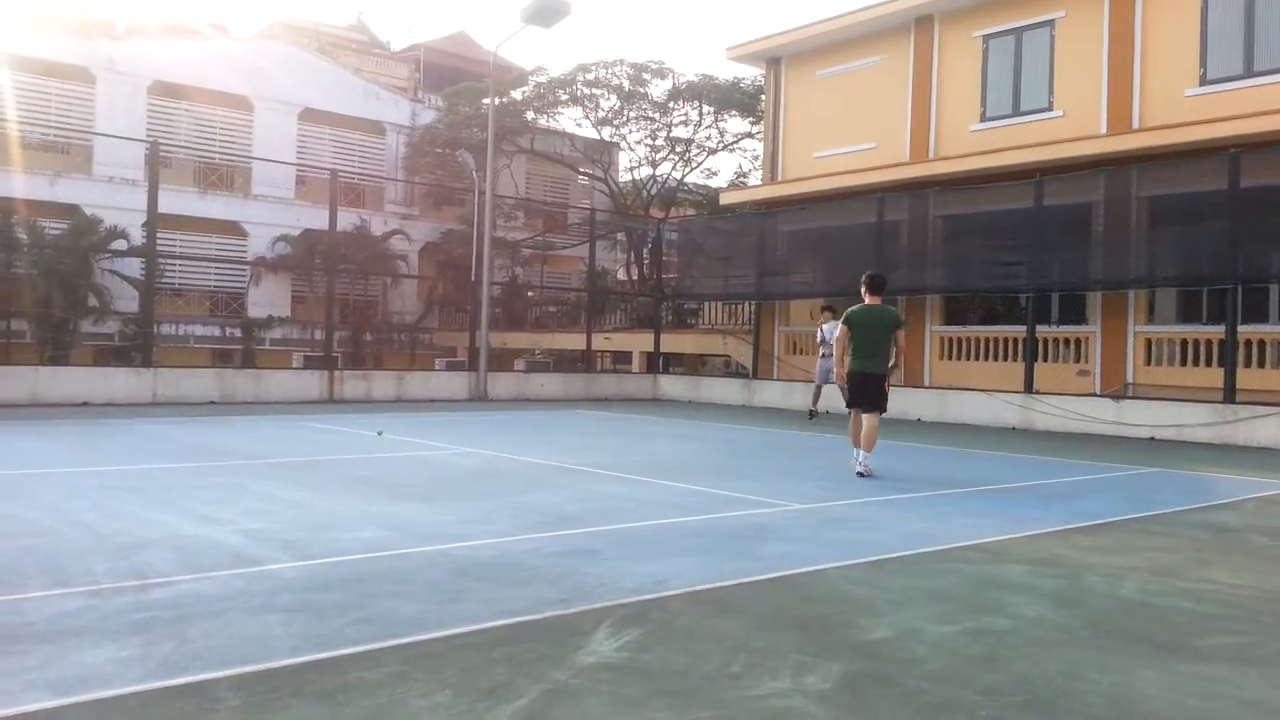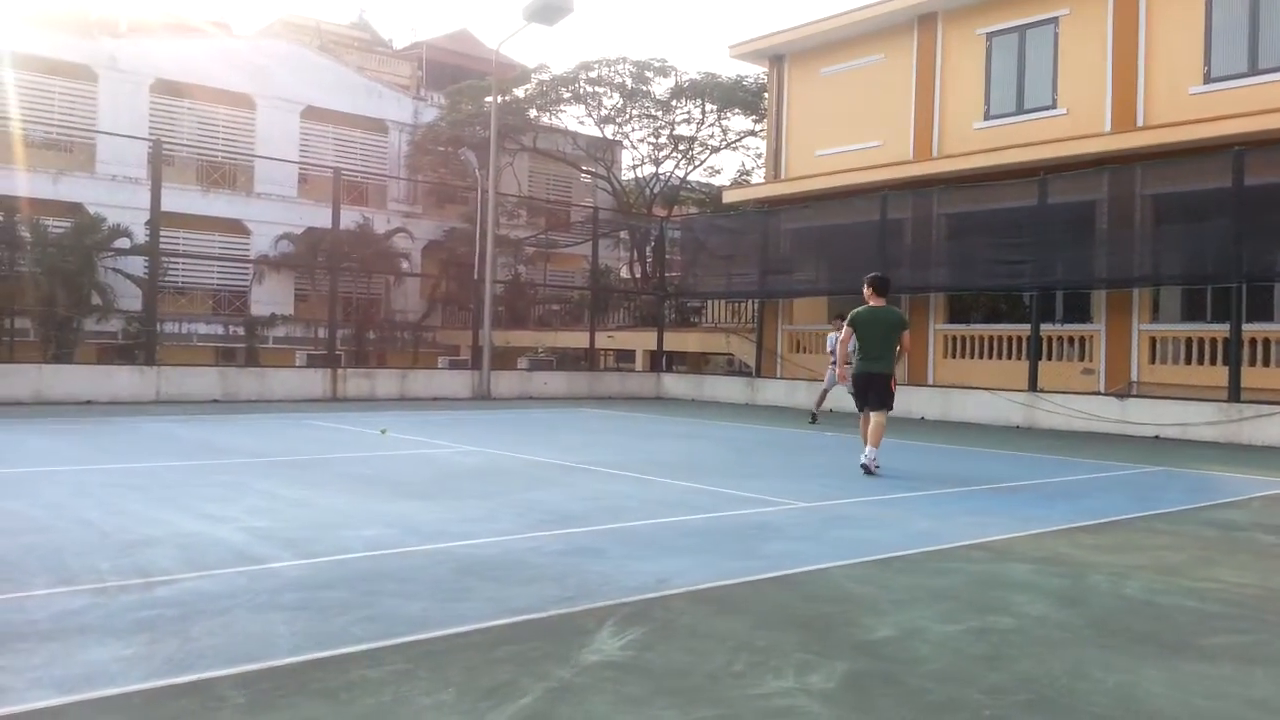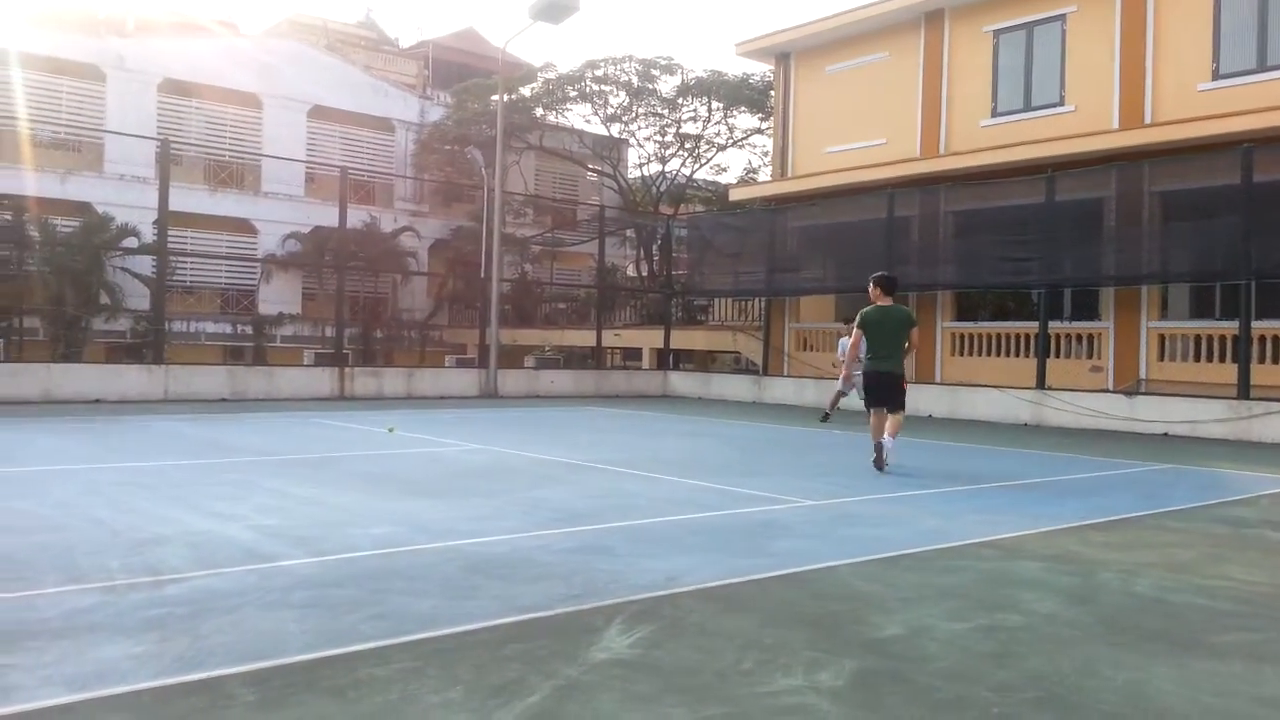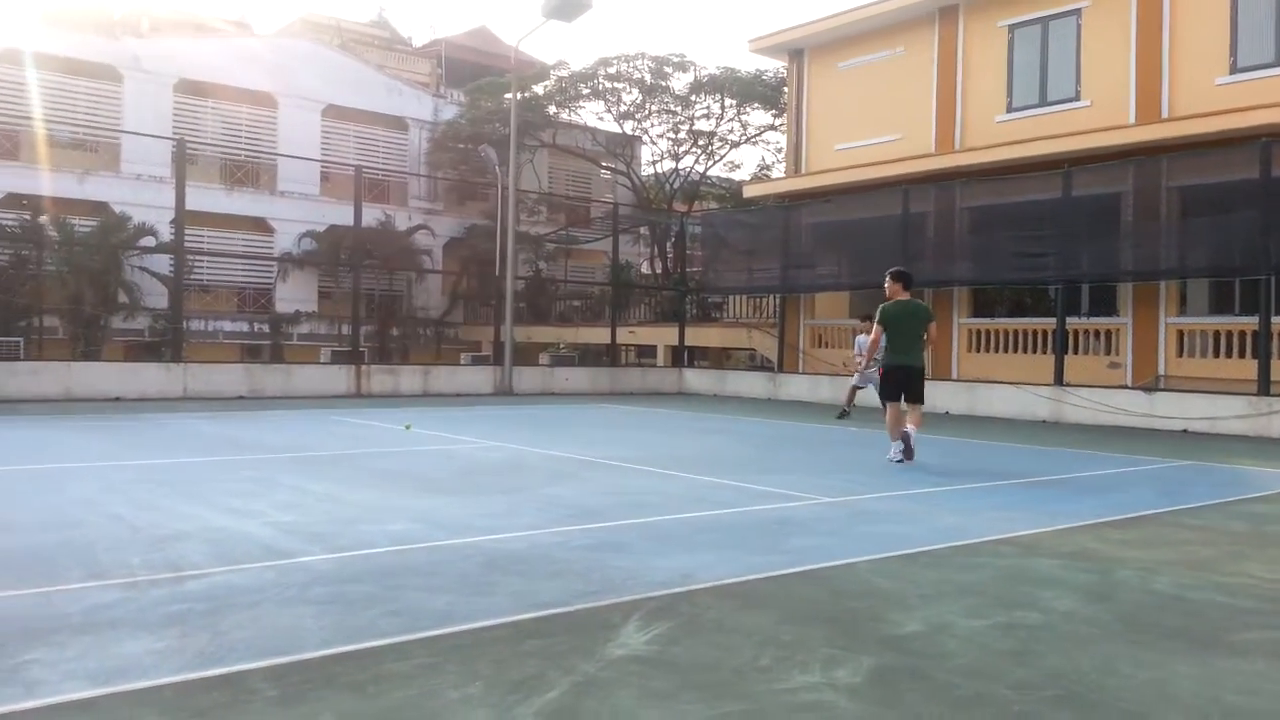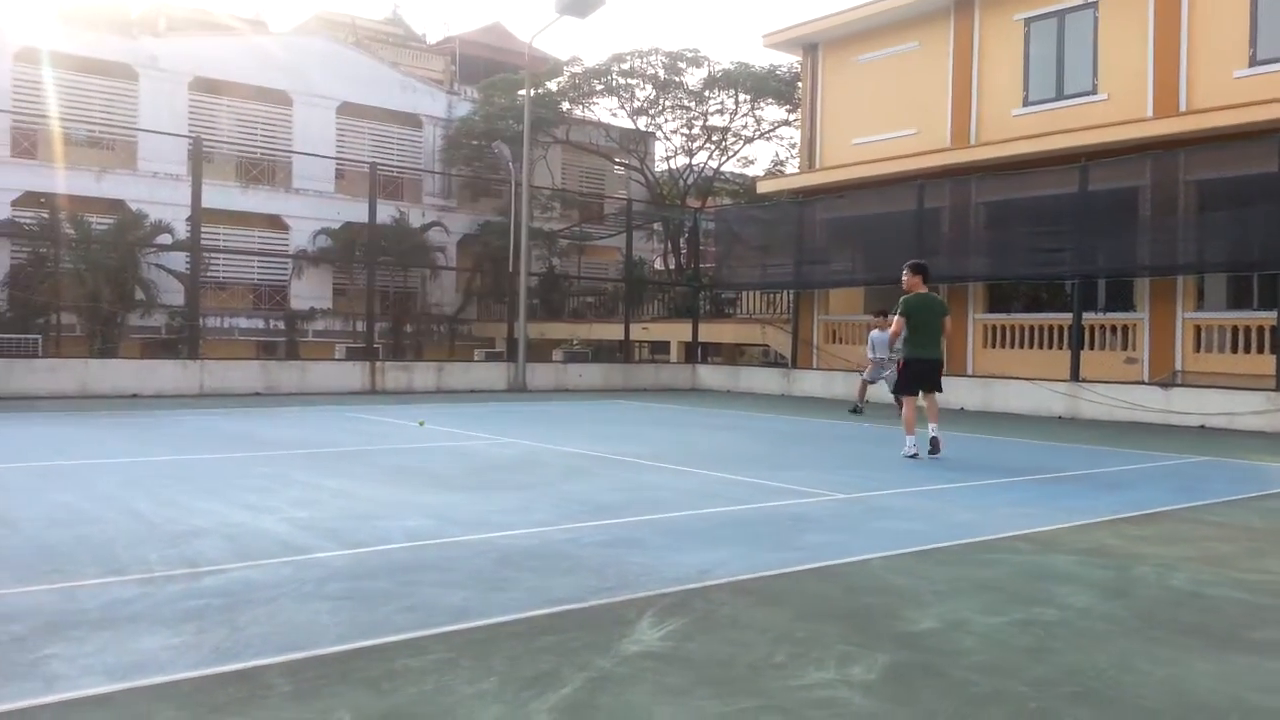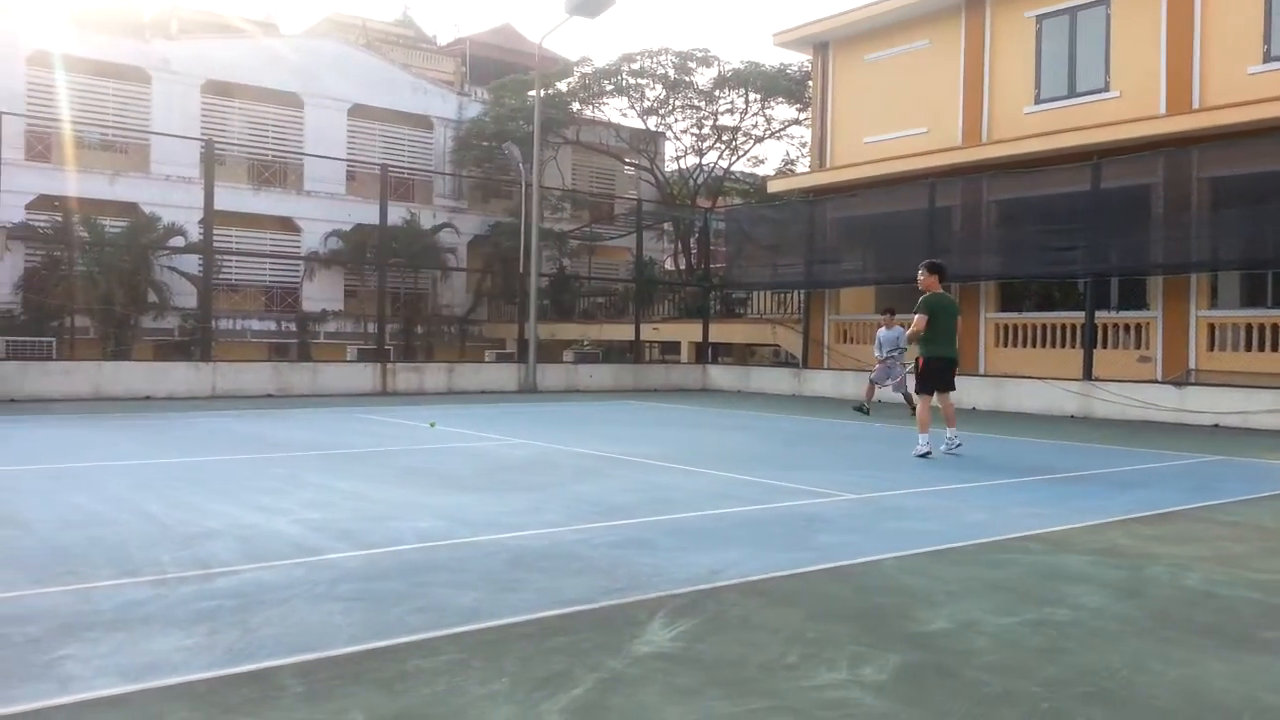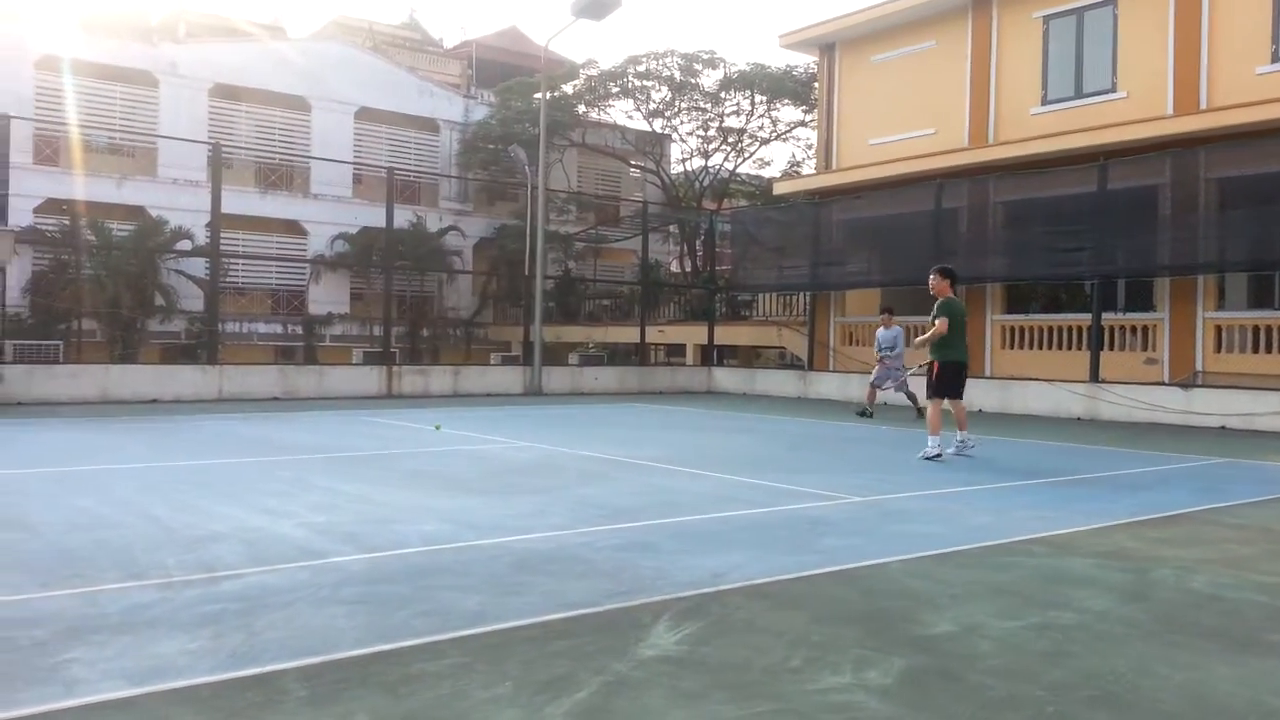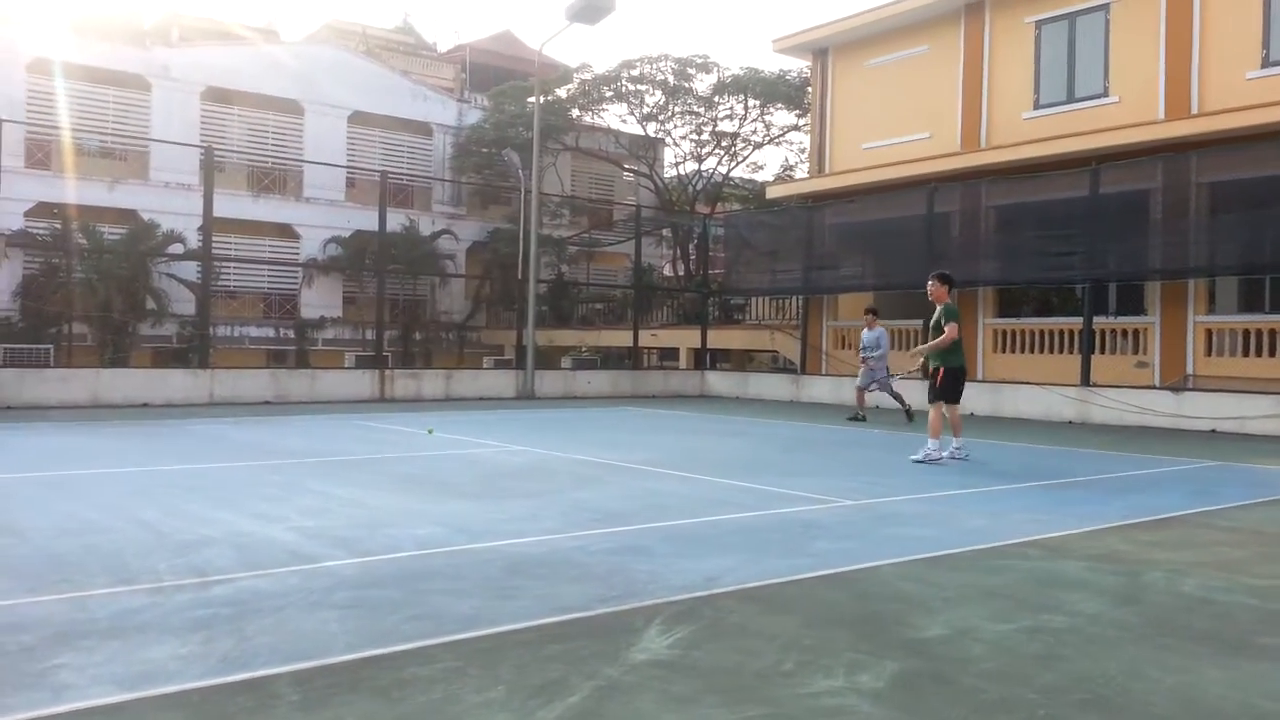
dt=0.1s
person 1, frame 1
left shoulder: (851, 313)
right shoulder: (893, 315)
left elbow: (839, 339)
right elbow: (900, 346)
left wrist: (839, 366)
right wrist: (893, 366)
left hip: (855, 370)
right hip: (878, 372)
left knee: (856, 413)
right knee: (871, 417)
left ankle: (858, 457)
right ankle: (864, 462)
person 1, frame 2
left shoulder: (857, 314)
right shoulder: (898, 316)
left elbow: (843, 340)
right elbow: (905, 346)
left wrist: (840, 366)
left hip: (861, 371)
right hip: (884, 373)
left knee: (866, 414)
right knee: (880, 415)
left ankle: (870, 455)
right ankle: (869, 456)
person 1, frame 3
left shoulder: (865, 314)
right shoulder: (906, 314)
left elbow: (854, 342)
right elbow: (914, 343)
left wrist: (846, 367)
left hip: (871, 370)
right hip: (895, 371)
left knee: (876, 412)
right knee: (896, 414)
left ankle: (880, 449)
right ankle: (885, 443)
person 1, frame 4
left shoulder: (885, 309)
right shoulder: (923, 308)
left elbow: (874, 340)
right elbow: (932, 337)
left wrist: (867, 359)
left hip: (891, 365)
right hip: (915, 365)
left knee: (892, 406)
right knee: (915, 407)
left ankle: (895, 450)
right ankle: (909, 432)
person 1, frame 5
left shoulder: (906, 301)
right shoulder: (939, 302)
left elbow: (896, 331)
right elbow: (946, 330)
left wrist: (892, 344)
left hip: (911, 358)
right hip: (934, 357)
left knee: (909, 401)
right knee: (929, 396)
left ankle: (911, 445)
right ankle: (934, 433)
person 1, frame 6
left shoulder: (927, 300)
right shoulder: (951, 301)
left elbow: (917, 328)
left wrist: (910, 337)
left hip: (930, 356)
right hip: (949, 355)
left knee: (924, 399)
right knee: (944, 395)
left ankle: (924, 444)
right ankle: (953, 437)
person 1, frame 7
left shoulder: (942, 304)
right shoulder: (958, 305)
left elbow: (941, 329)
left wrist: (921, 340)
right wrist: (933, 342)
left hip: (944, 360)
right hip: (960, 360)
left knee: (935, 402)
right knee: (955, 400)
left ankle: (933, 446)
right ankle: (964, 440)
person 1, frame 8
left shoulder: (947, 310)
right shoulder: (942, 311)
left elbow: (952, 335)
left wrist: (925, 349)
right wrist: (927, 355)
left hip: (948, 366)
right hip: (950, 366)
left knee: (935, 405)
right knee: (951, 407)
left ankle: (932, 450)
right ankle: (958, 447)
